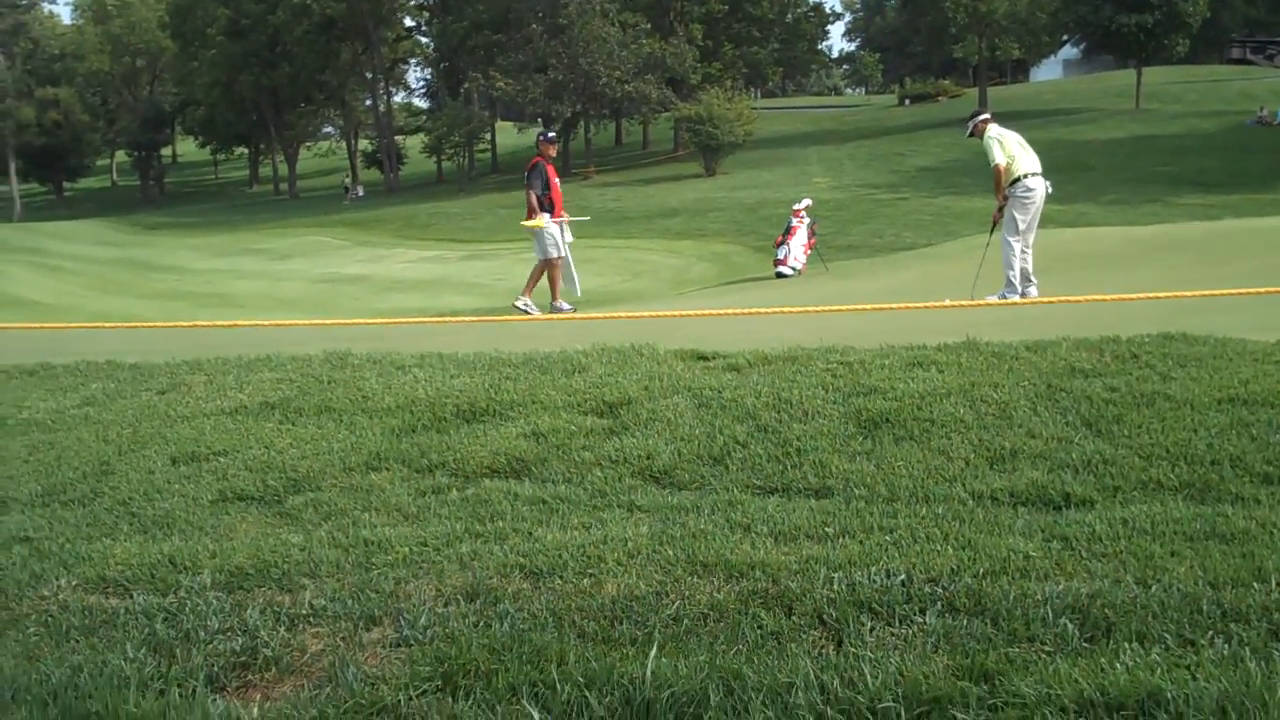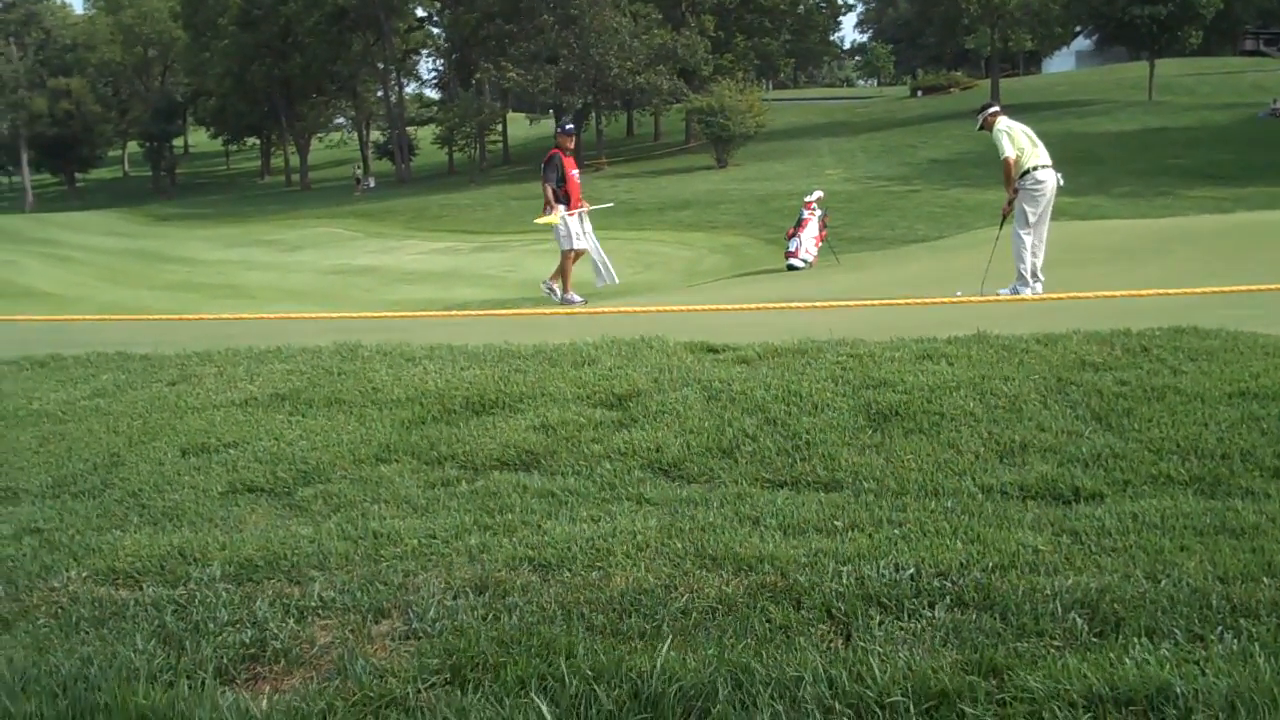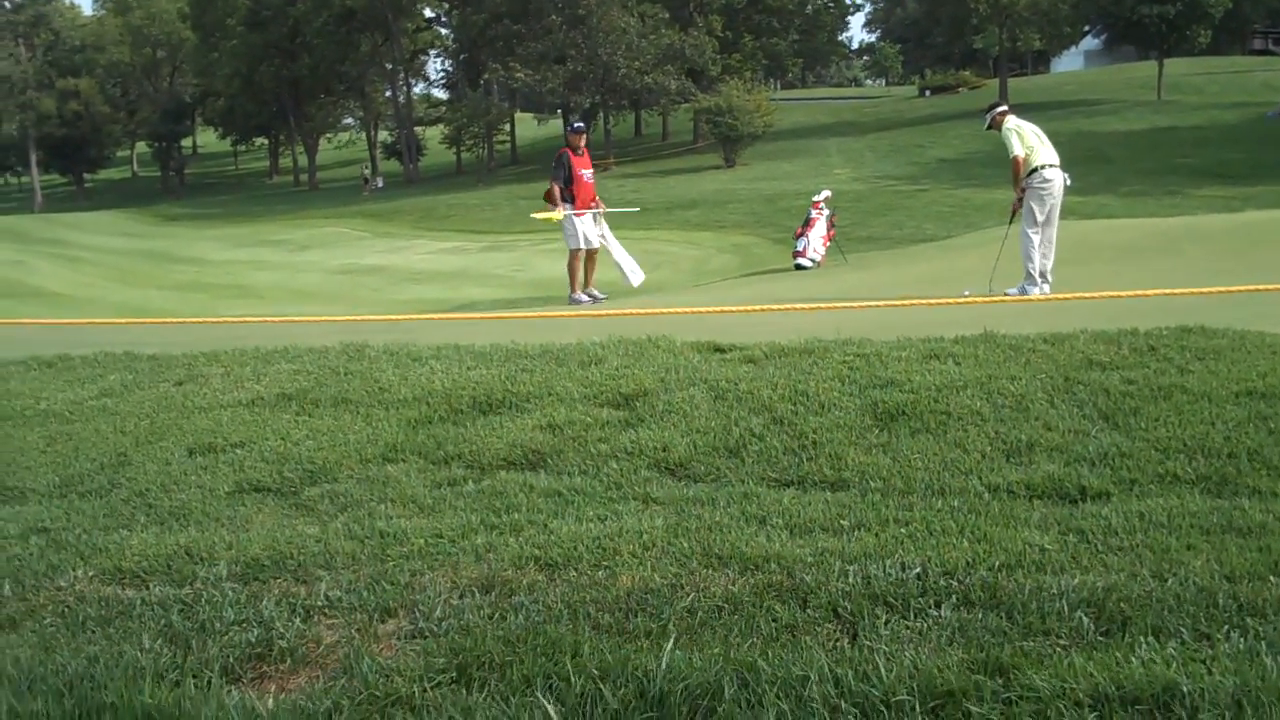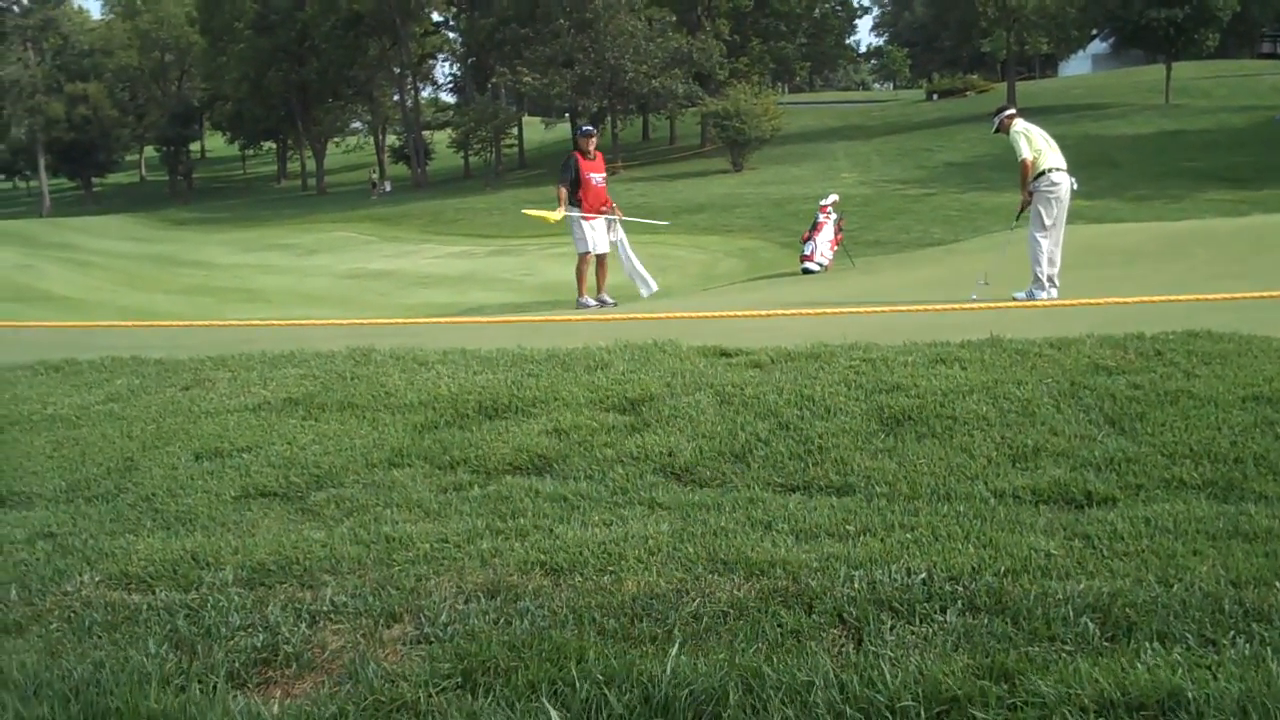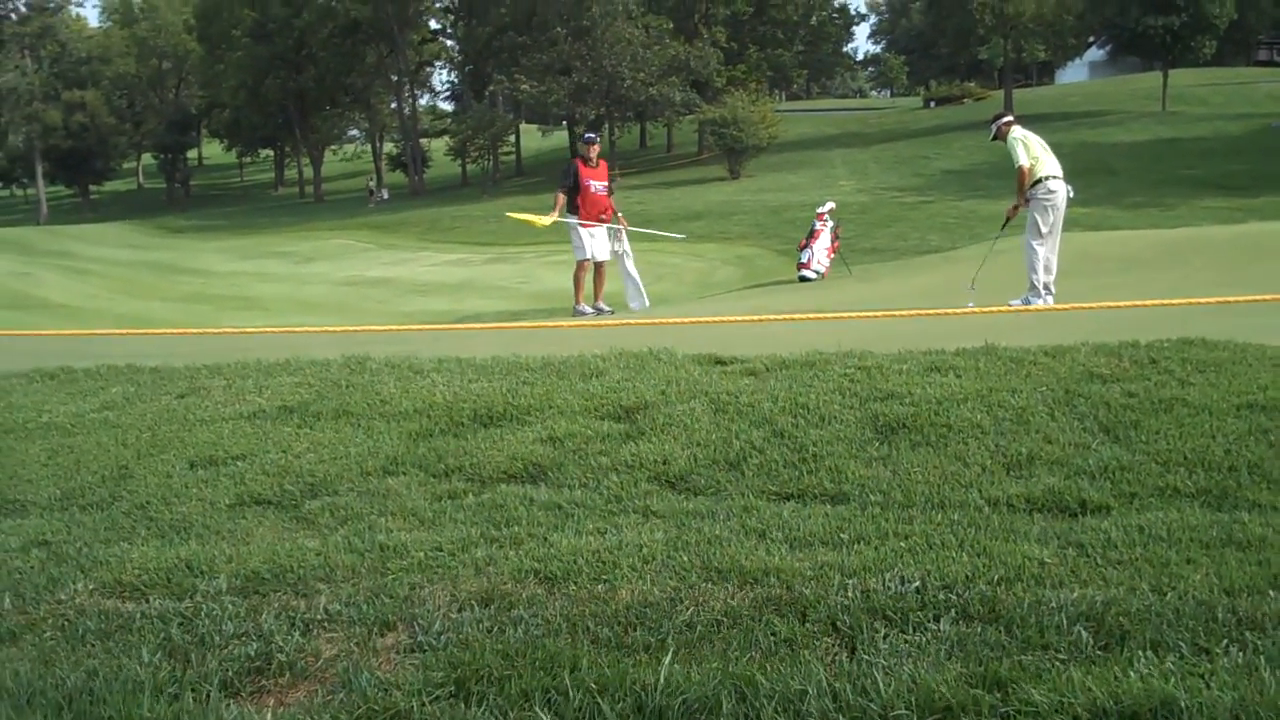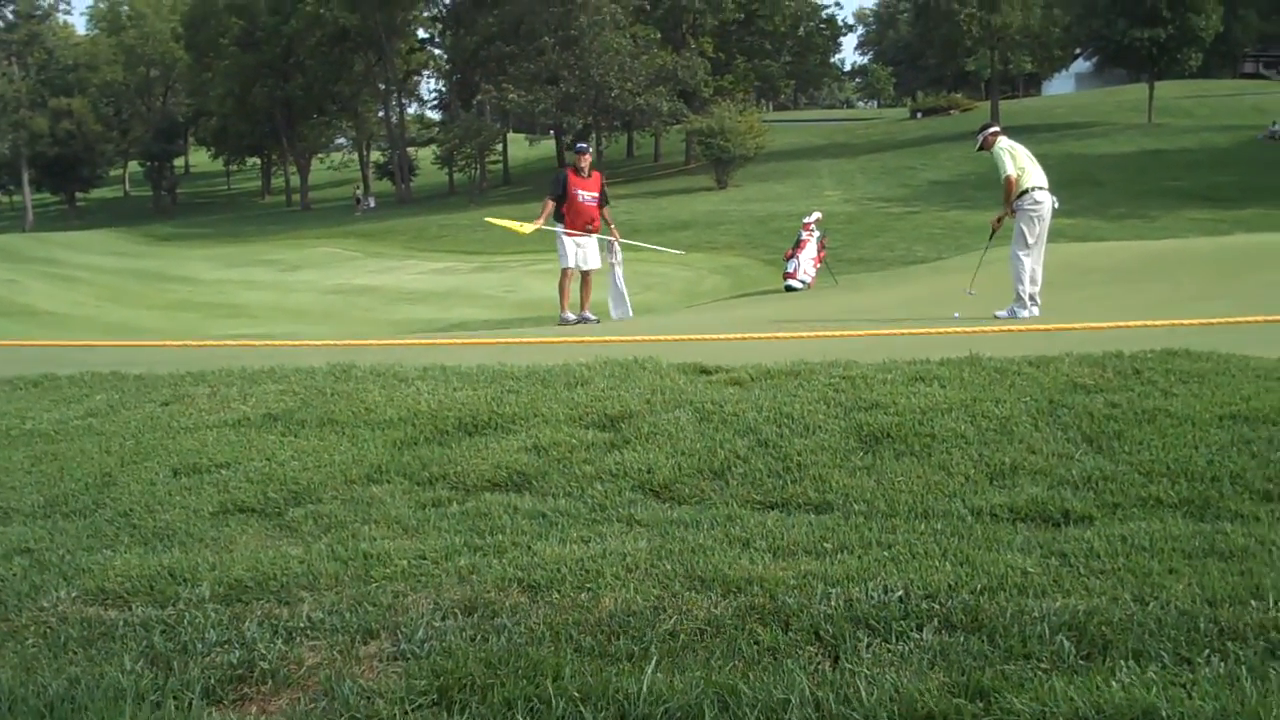
dt=0.2s
person 1, frame 1
left shoulder: (990, 136)
right shoulder: (1006, 133)
left elbow: (999, 168)
left wrist: (998, 194)
right wrist: (1002, 206)
left hip: (1024, 188)
right hip: (1037, 185)
left knee: (1011, 240)
right knee: (1023, 241)
left ankle: (1011, 292)
right ankle: (1028, 286)
person 1, frame 2
left shoulder: (1000, 129)
right shoulder: (1016, 126)
left elbow: (1009, 161)
left wrist: (1008, 188)
right wrist: (1012, 199)
left hip: (1034, 180)
right hip: (1049, 177)
left knee: (1022, 233)
right knee: (1037, 235)
left ankle: (1023, 285)
right ankle: (1035, 282)
person 1, frame 3
left shoulder: (1008, 128)
right shoulder: (1024, 125)
left elbow: (1018, 159)
left wrist: (1016, 186)
right wrist: (1022, 195)
left hip: (1042, 179)
right hip: (1056, 176)
left knee: (1030, 232)
right knee: (1046, 235)
left ankle: (1031, 284)
right ankle: (1042, 282)
person 1, frame 4
left shoulder: (1016, 131)
right shoulder: (1031, 128)
left elbow: (1026, 162)
left wrist: (1024, 189)
right wrist: (1029, 192)
left hip: (1048, 183)
right hip: (1063, 181)
left knee: (1038, 236)
right knee: (1053, 238)
left ankle: (1039, 289)
right ankle: (1050, 287)
person 1, frame 5
left shoulder: (1014, 137)
right shoulder: (1028, 135)
left elbow: (1023, 169)
left wrist: (1020, 195)
right wrist: (1017, 204)
left hip: (1045, 191)
right hip: (1058, 188)
left knee: (1034, 243)
right knee: (1049, 245)
left ankle: (1035, 296)
right ankle: (1046, 293)
person 1, frame 6
left shoulder: (1000, 148)
right shoulder: (1014, 146)
left elbow: (1010, 179)
left wrist: (1007, 205)
right wrist: (1003, 213)
left hip: (1031, 201)
right hip: (1043, 199)
left knee: (1020, 254)
right knee: (1034, 256)
left ankle: (1021, 306)
right ankle: (1032, 304)
person 2, frame 1
left shoulder: (548, 164)
right shoulder: (538, 165)
right elbow: (530, 192)
left wrist: (560, 210)
right wrist: (537, 213)
left hip: (551, 218)
right hip: (544, 219)
left knee: (545, 260)
right knee: (554, 259)
left ankle: (524, 298)
right ankle: (556, 301)
person 2, frame 2
left shoulder: (569, 155)
right shoulder: (555, 157)
right elbow: (547, 184)
left wrist: (580, 200)
right wrist: (553, 206)
left hip: (572, 210)
right hip: (561, 210)
left knee: (580, 249)
right knee: (569, 251)
left ankle: (552, 282)
right ankle: (566, 293)
person 2, frame 3
left shoulder: (585, 153)
right shoulder: (564, 156)
right elbow: (555, 183)
left wrist: (597, 199)
right wrist: (558, 204)
left hip: (587, 210)
right hip: (571, 210)
left knee: (594, 249)
right knee: (576, 251)
left ankle: (588, 288)
right ankle: (574, 293)
person 2, frame 4
left shoulder: (600, 158)
right shoulder: (573, 159)
right elbow: (563, 185)
left wrist: (613, 206)
right wrist: (562, 205)
left hip: (600, 215)
right hip: (580, 214)
left knee: (603, 255)
right knee: (585, 255)
left ankle: (601, 294)
right ankle: (582, 297)
person 2, frame 5
left shoulder: (604, 167)
right shoulder: (574, 166)
right elbow: (562, 191)
left wrist: (618, 215)
right wrist: (556, 210)
left hip: (600, 223)
right hip: (580, 222)
left knee: (601, 263)
right knee: (583, 263)
left ankle: (598, 302)
right ankle: (579, 305)
person 2, frame 6
left shoulder: (598, 178)
right shoulder: (565, 175)
left elbow: (602, 206)
right elbow: (551, 198)
left wrist: (611, 227)
right wrist: (542, 218)
left hip: (589, 233)
right hip: (566, 231)
left knee: (587, 273)
right knee: (567, 270)
left ankle: (584, 311)
right ankle: (565, 312)
